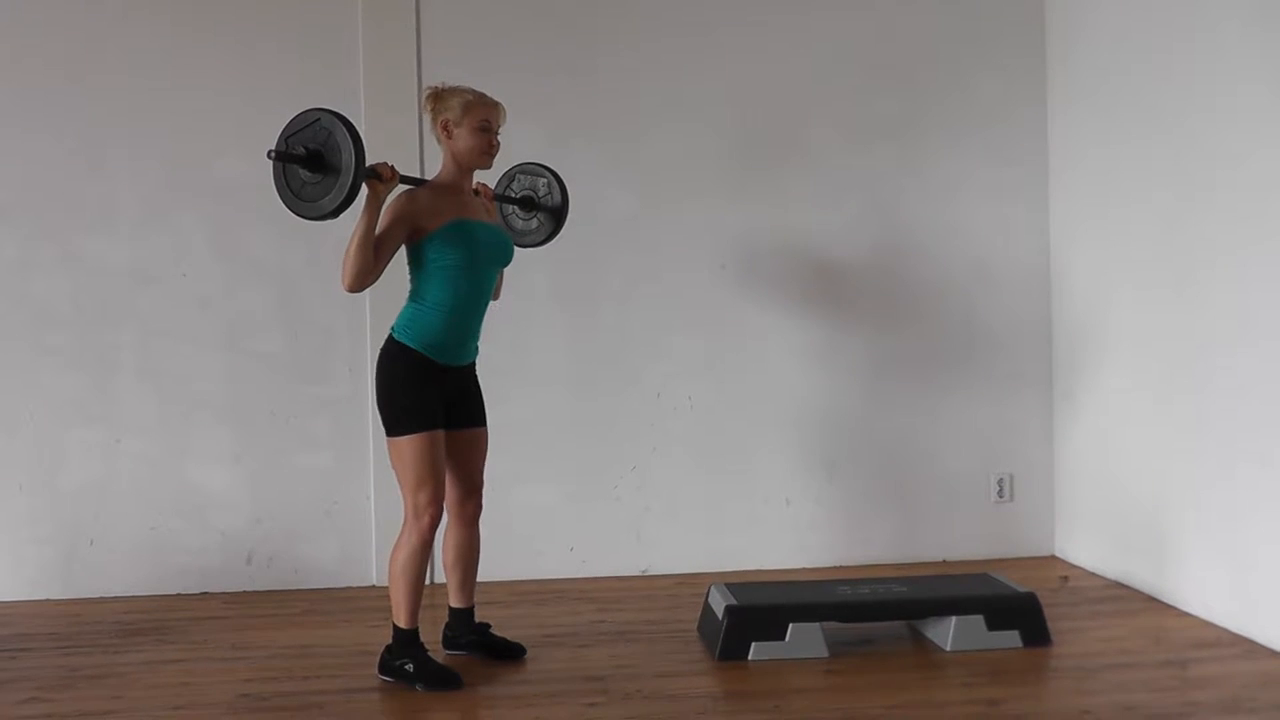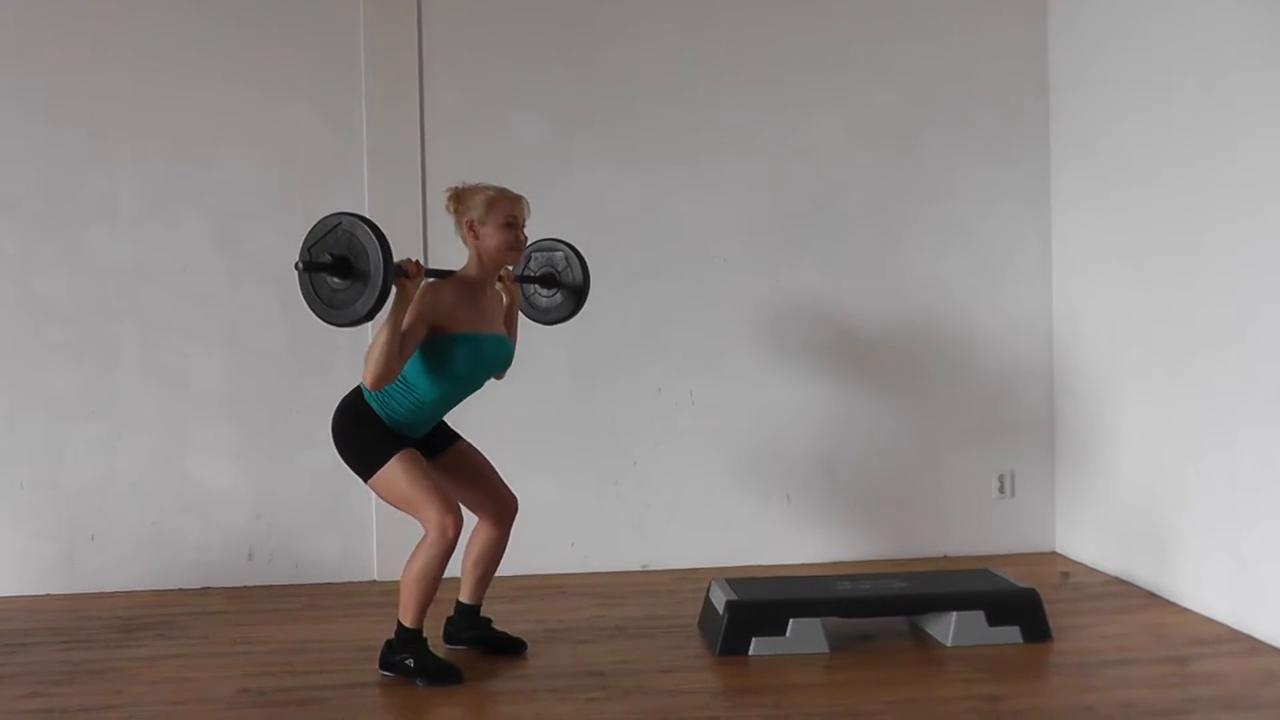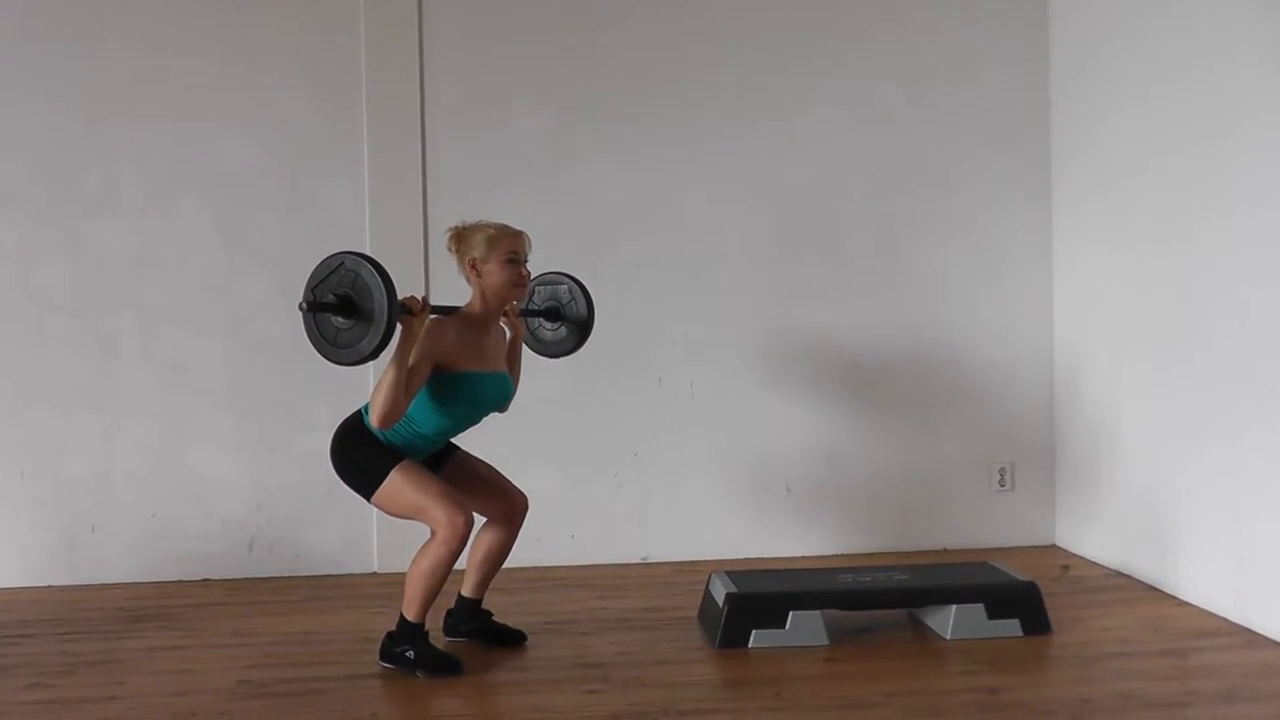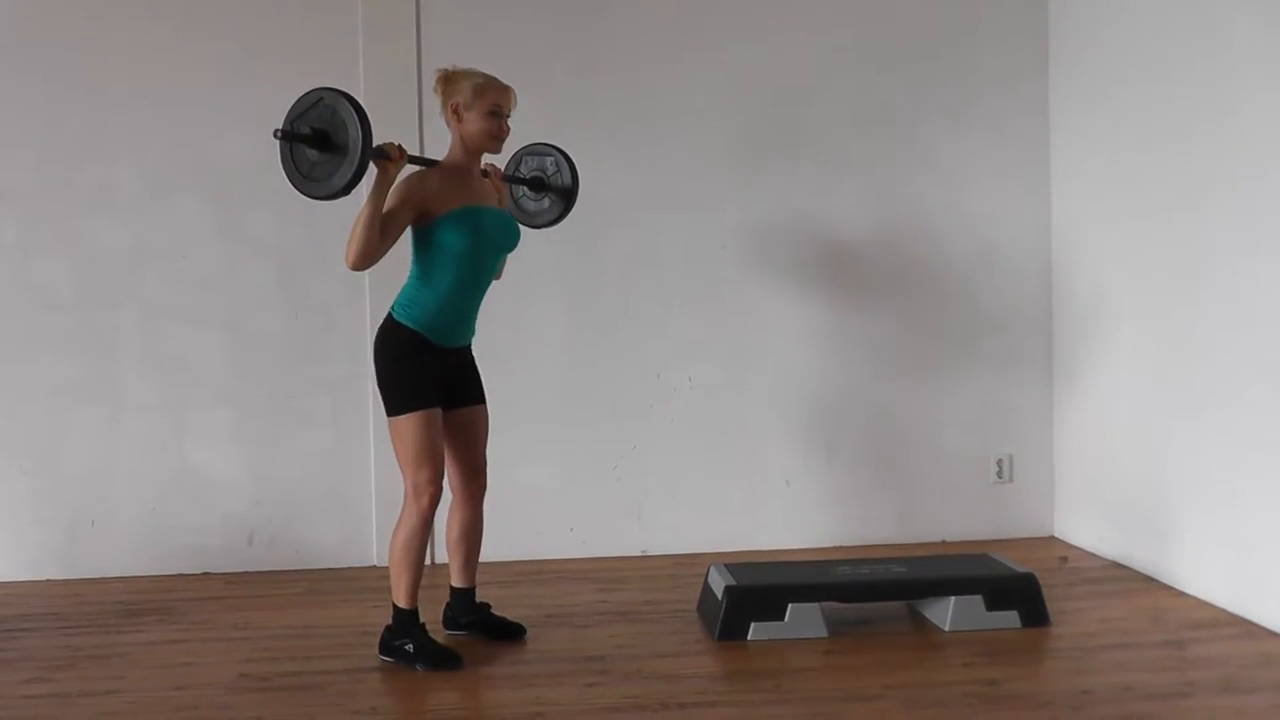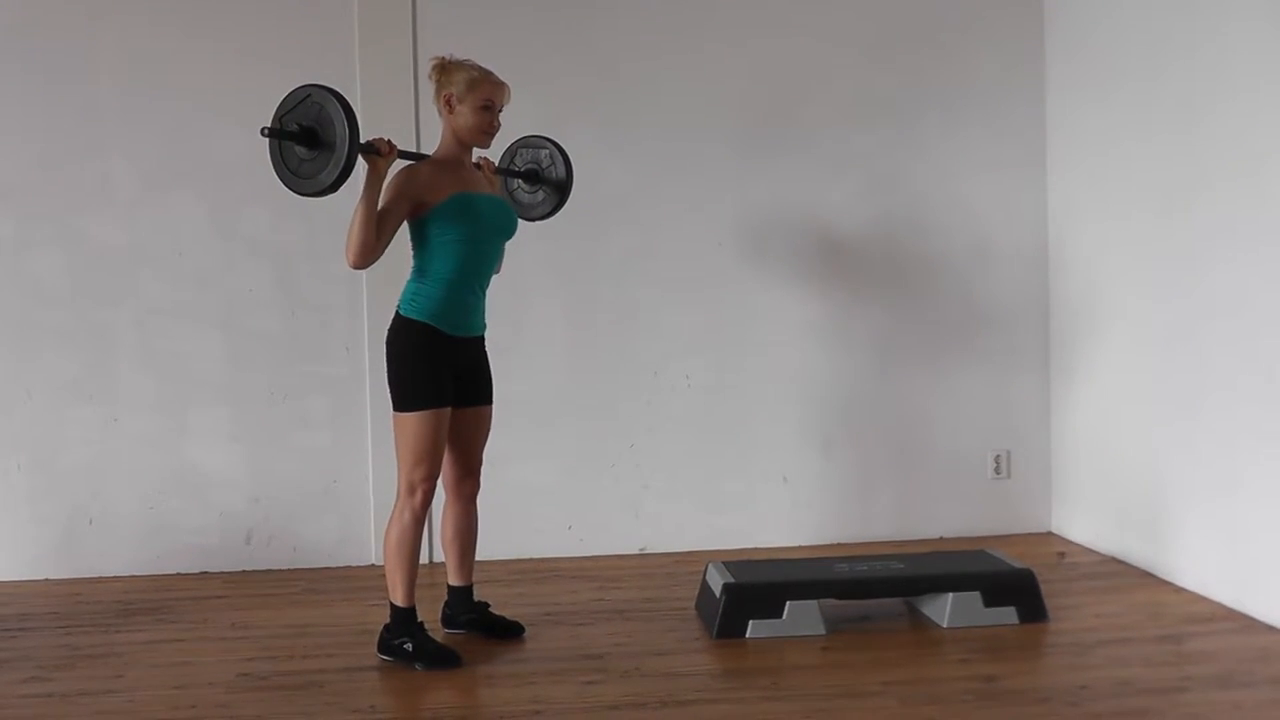
dt=1s
person 1, frame 1
left shoulder: (481, 205)
right shoulder: (415, 202)
right elbow: (355, 279)
right wrist: (374, 198)
left hip: (459, 369)
right hip: (411, 367)
left knee: (467, 503)
right knee: (425, 512)
left ankle: (462, 625)
right ankle: (401, 651)
person 1, frame 2
left shoulder: (491, 296)
right shoulder: (438, 296)
left elbow: (497, 369)
right elbow: (376, 378)
right wrist: (402, 297)
left hip: (418, 426)
right hip: (367, 423)
left knee: (501, 507)
right knee: (444, 521)
left ankle: (465, 621)
right ankle: (402, 647)
person 1, frame 3
left shoulder: (496, 333)
right shoulder: (443, 334)
left elbow: (500, 402)
right elbow: (382, 417)
right wrist: (409, 336)
left hip: (421, 448)
right hip: (365, 446)
left knee: (512, 506)
right knee: (453, 521)
left ankle: (466, 613)
right ankle: (403, 639)
person 1, frame 4
left shoulder: (486, 187)
right shoulder: (425, 184)
right elbow: (359, 257)
right wrist: (383, 178)
left hip: (455, 350)
right hip: (409, 347)
left knee: (472, 483)
right knee: (425, 492)
left ankle: (463, 605)
right ankle: (401, 631)
person 1, frame 5
left shoulder: (482, 178)
right shoulder: (418, 178)
right elbow: (360, 255)
right wrist: (375, 175)
left hip: (468, 341)
right hip: (421, 340)
left knee: (465, 481)
right knee: (418, 488)
left ankle: (462, 603)
right ankle: (399, 629)
